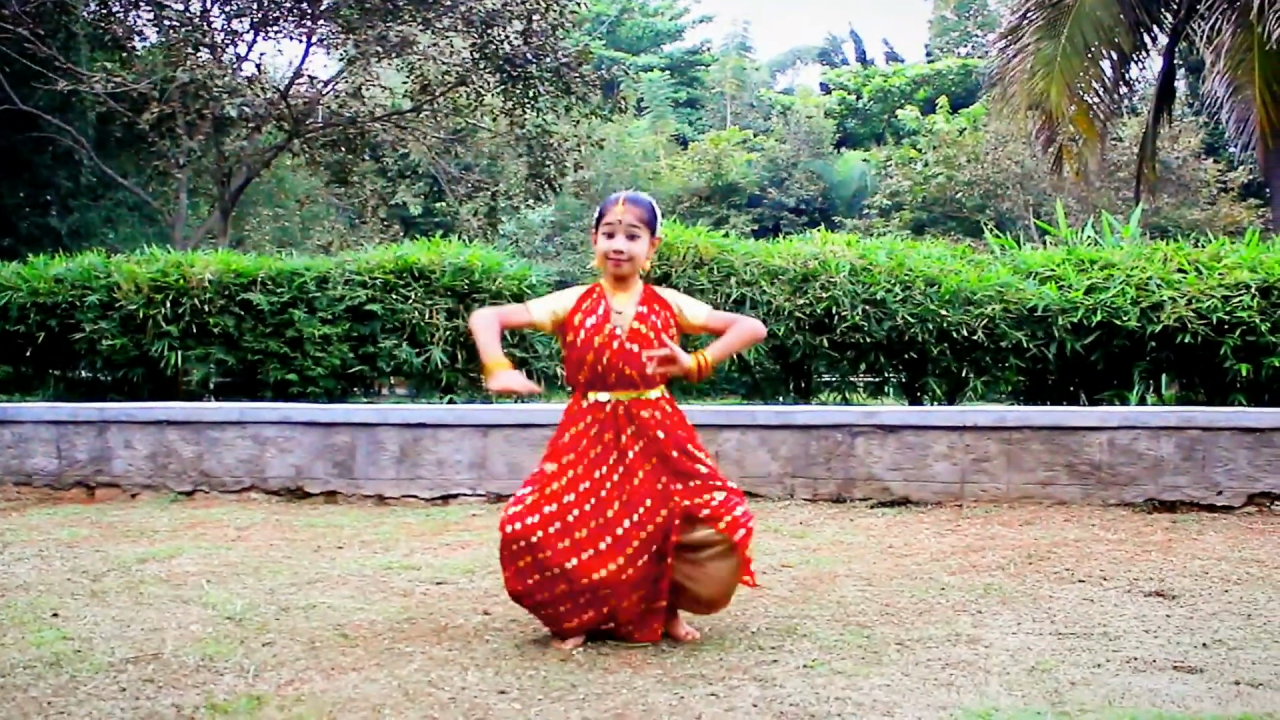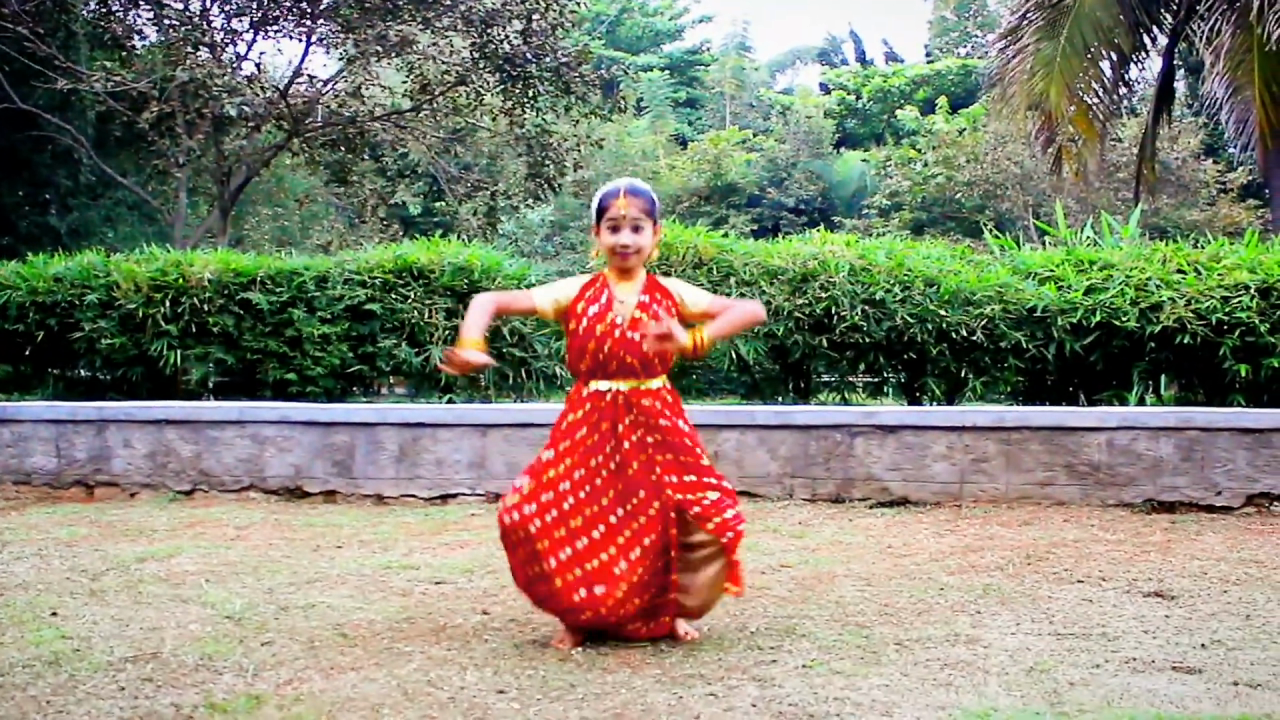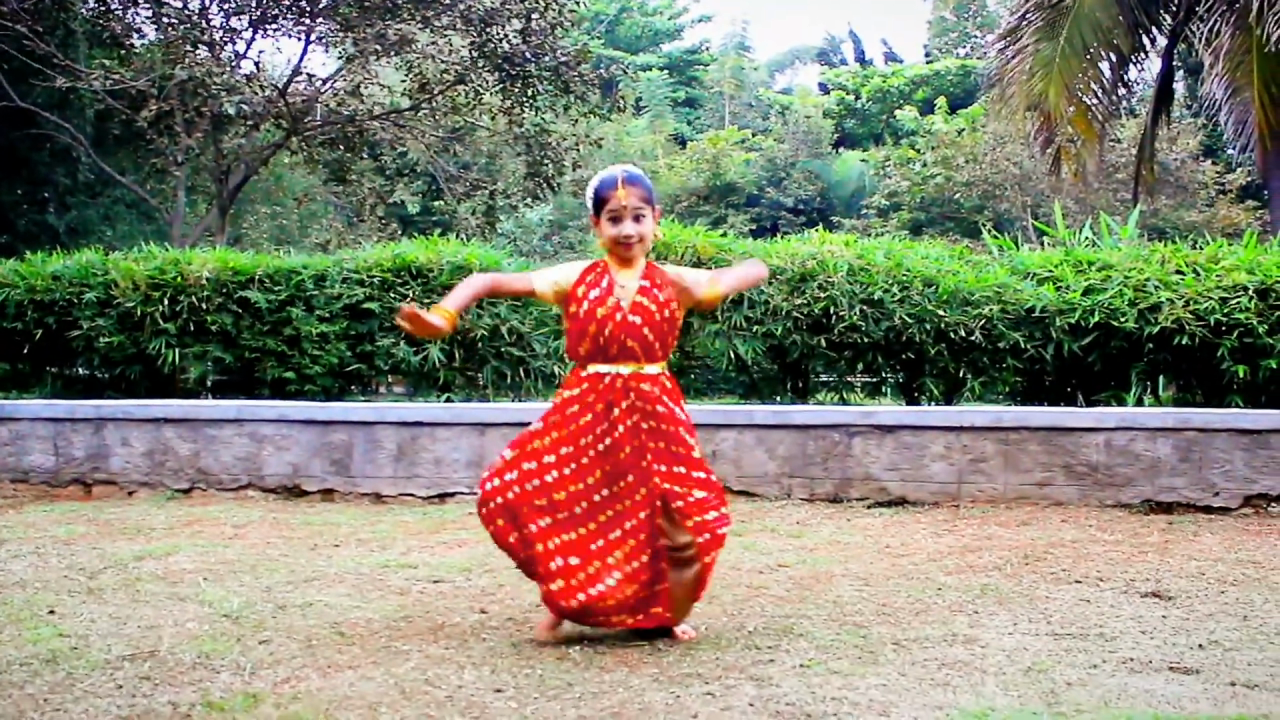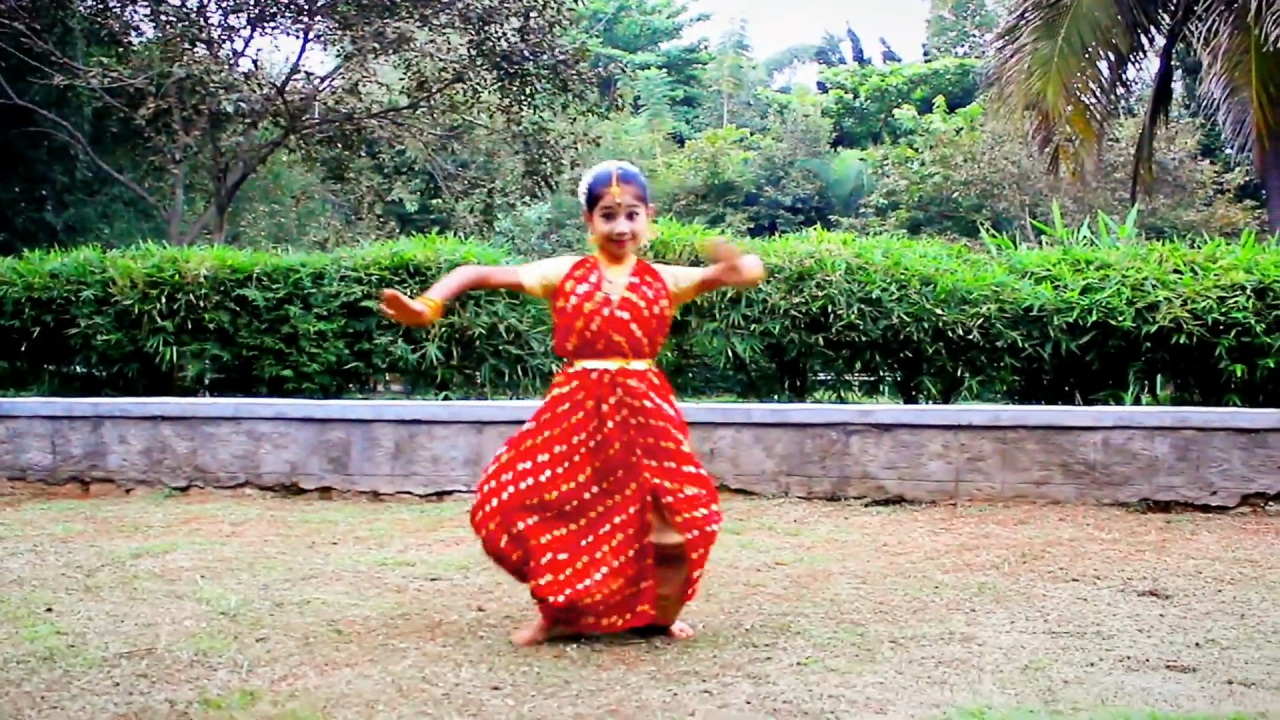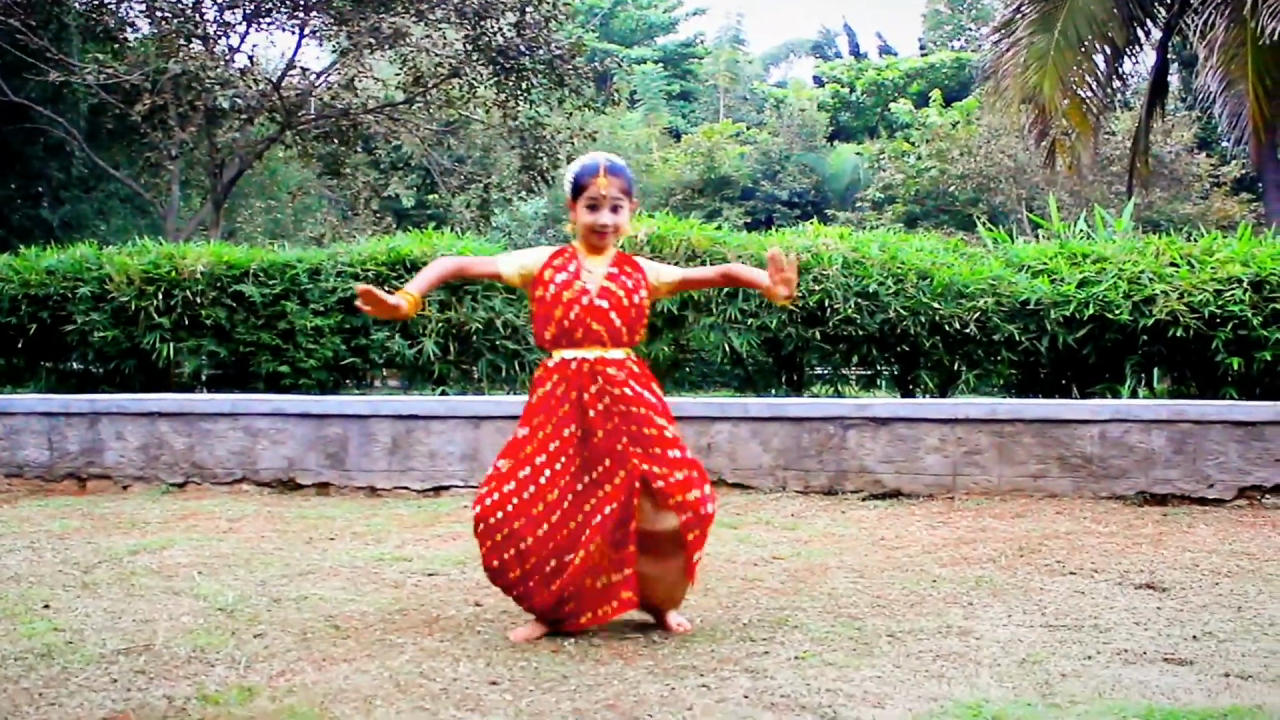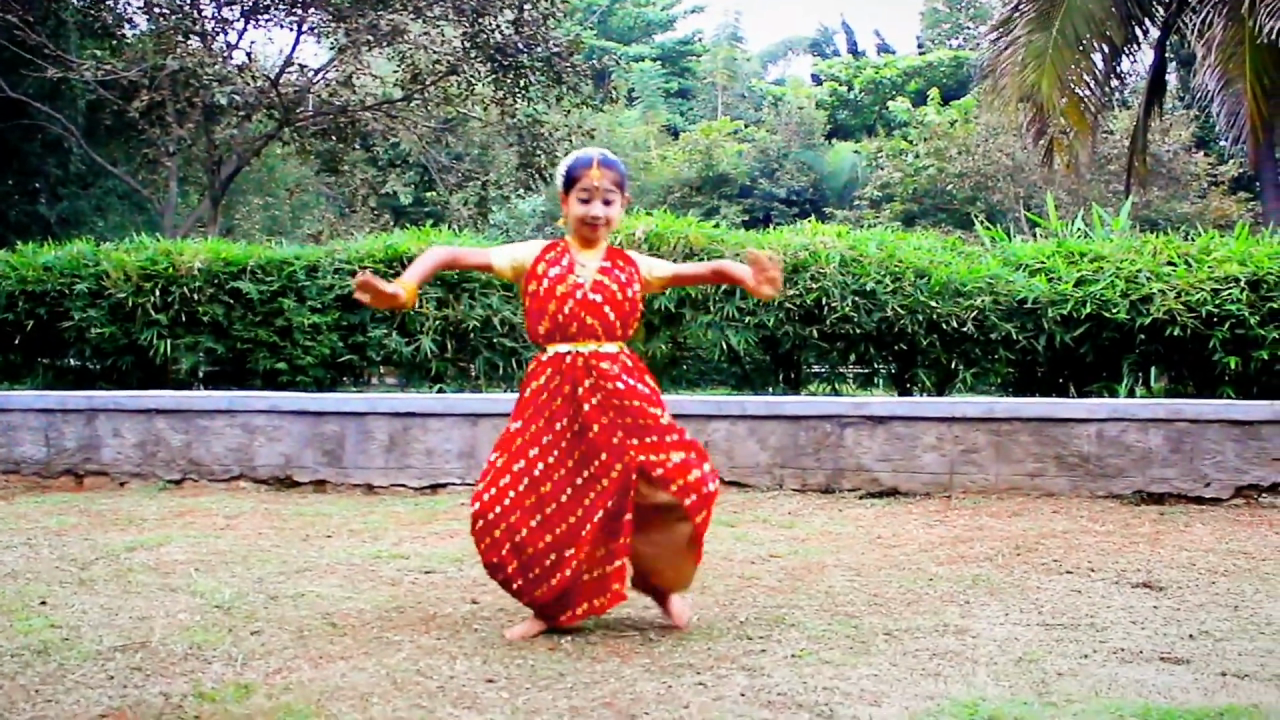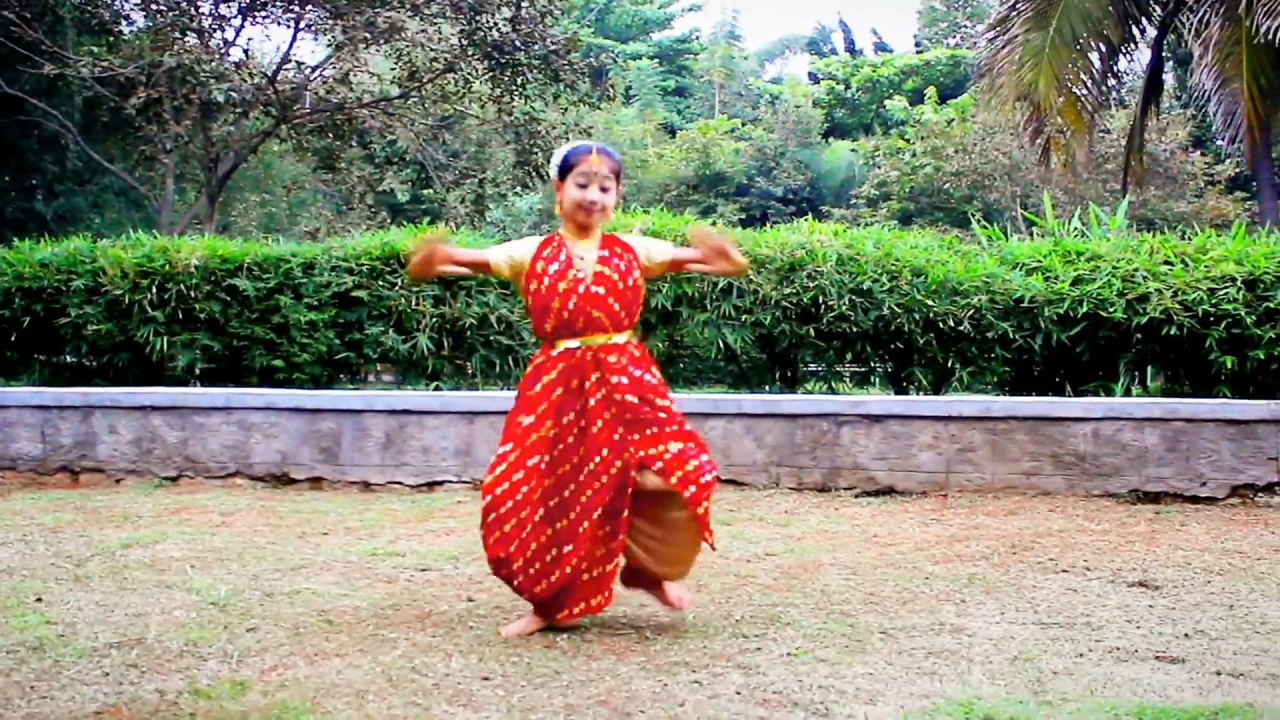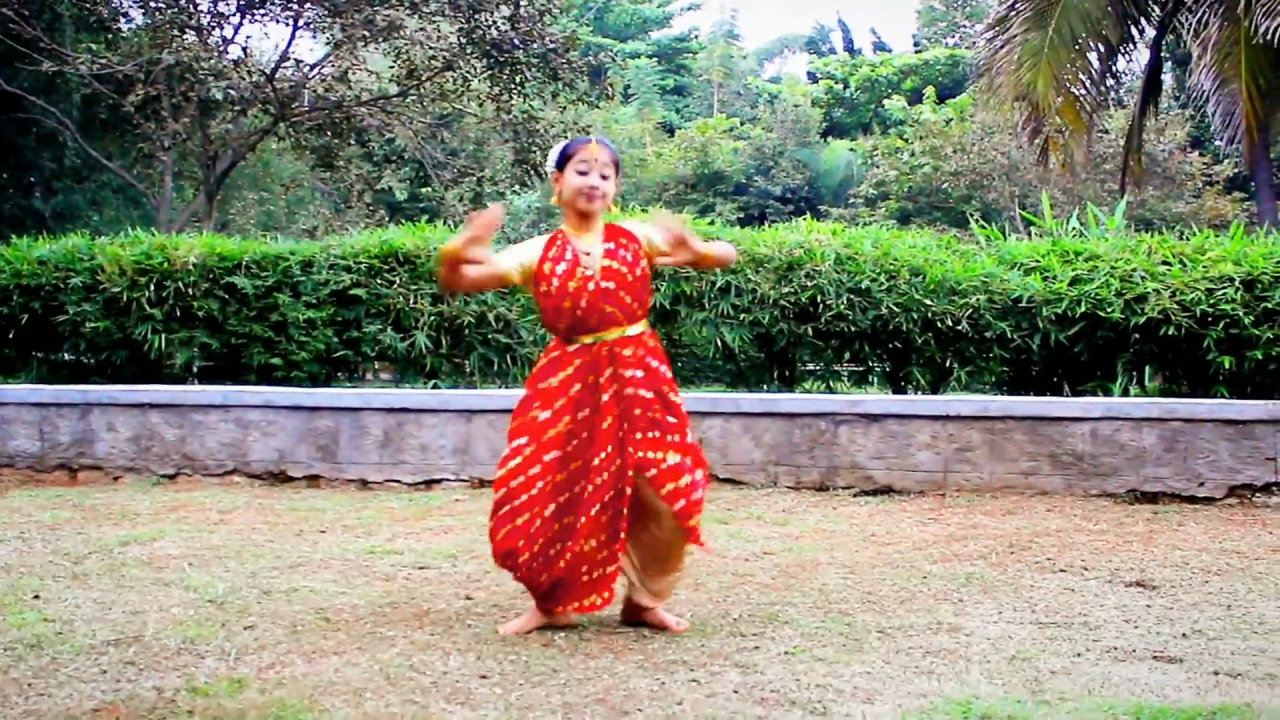
dt=0.1s
person 1, frame 1
left shoulder: (669, 304)
right shoulder: (571, 303)
left elbow: (753, 327)
right elbow: (484, 317)
left wrist: (695, 364)
right wrist: (498, 369)
left hip: (656, 434)
right hip: (590, 436)
left knee: (721, 526)
right knee: (530, 531)
left ankle: (665, 610)
right ankle: (582, 616)
person 1, frame 2
left shoulder: (670, 295)
right shoulder: (576, 292)
left elbow: (753, 309)
right elbow: (489, 301)
left wrist: (695, 338)
right wrist: (470, 346)
left hip: (657, 423)
right hip: (589, 425)
left knee: (709, 520)
right knee: (530, 517)
left ankle: (663, 612)
right ankle: (582, 609)
person 1, frame 3
left shoulder: (674, 281)
right shoulder: (574, 277)
left elbow: (755, 269)
right elbow: (488, 281)
left wrist: (714, 290)
right wrist: (442, 318)
left hip: (653, 411)
right hip: (584, 410)
left knee: (695, 517)
right knee: (508, 491)
left ankle: (658, 610)
right ankle: (568, 598)
person 1, frame 4
left shoulder: (661, 280)
right shoulder: (563, 273)
left elbow: (731, 269)
right elbow: (476, 274)
left wrist: (744, 268)
right wrist: (425, 307)
left hip: (642, 407)
right hip: (575, 406)
left knee: (685, 514)
right knee: (508, 500)
left ankle: (655, 608)
right ankle: (561, 607)
person 1, frame 5
left shoulder: (642, 272)
right shoulder: (542, 262)
left elbow: (718, 273)
right elbow: (456, 265)
left wrist: (769, 284)
right wrist: (404, 300)
left hip: (627, 396)
right hip: (559, 399)
left knee: (678, 498)
right knee: (508, 508)
left ankle: (657, 598)
right ankle: (555, 607)
person 1, frame 6
left shoulder: (635, 266)
right shoulder: (535, 256)
left elbow: (710, 272)
right elbow: (450, 255)
left wrist: (754, 282)
right wrist: (405, 291)
left hip: (619, 389)
right hip: (551, 392)
left knee: (685, 481)
right knee: (510, 501)
left ankle: (659, 579)
right ankle: (552, 606)
person 1, frame 7
left shoulder: (632, 251)
right shoulder: (530, 253)
left elbow: (703, 256)
right elbow: (452, 257)
left wrist: (726, 259)
right wrist: (426, 261)
left hip: (624, 381)
right hip: (557, 386)
left knee: (682, 472)
right knee: (519, 496)
left ankle: (654, 565)
right ankle: (550, 603)
person 1, frame 8
left shoulder: (636, 236)
right shoulder: (535, 254)
left elbow: (726, 256)
right elbow: (456, 284)
left wrist: (694, 250)
right wrist: (458, 251)
left hip: (637, 375)
right hip: (570, 377)
left knee: (669, 487)
right knee: (538, 489)
left ankle: (645, 597)
right ankle: (551, 603)
